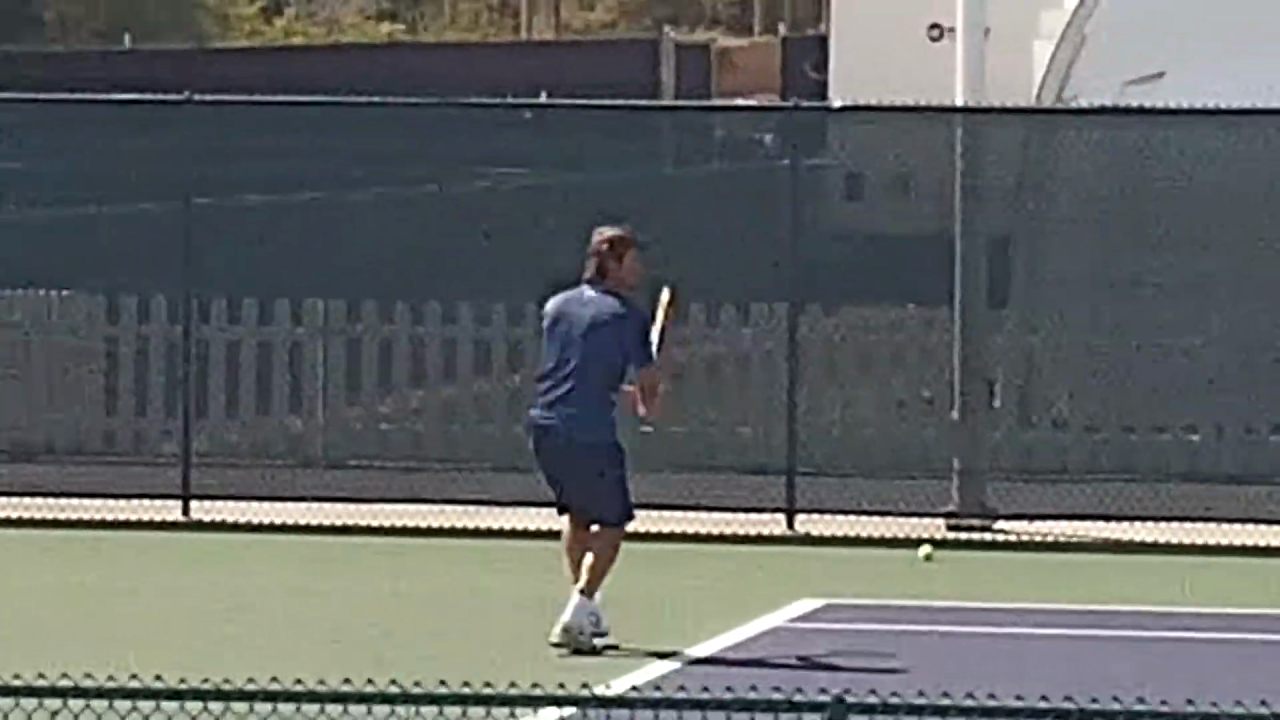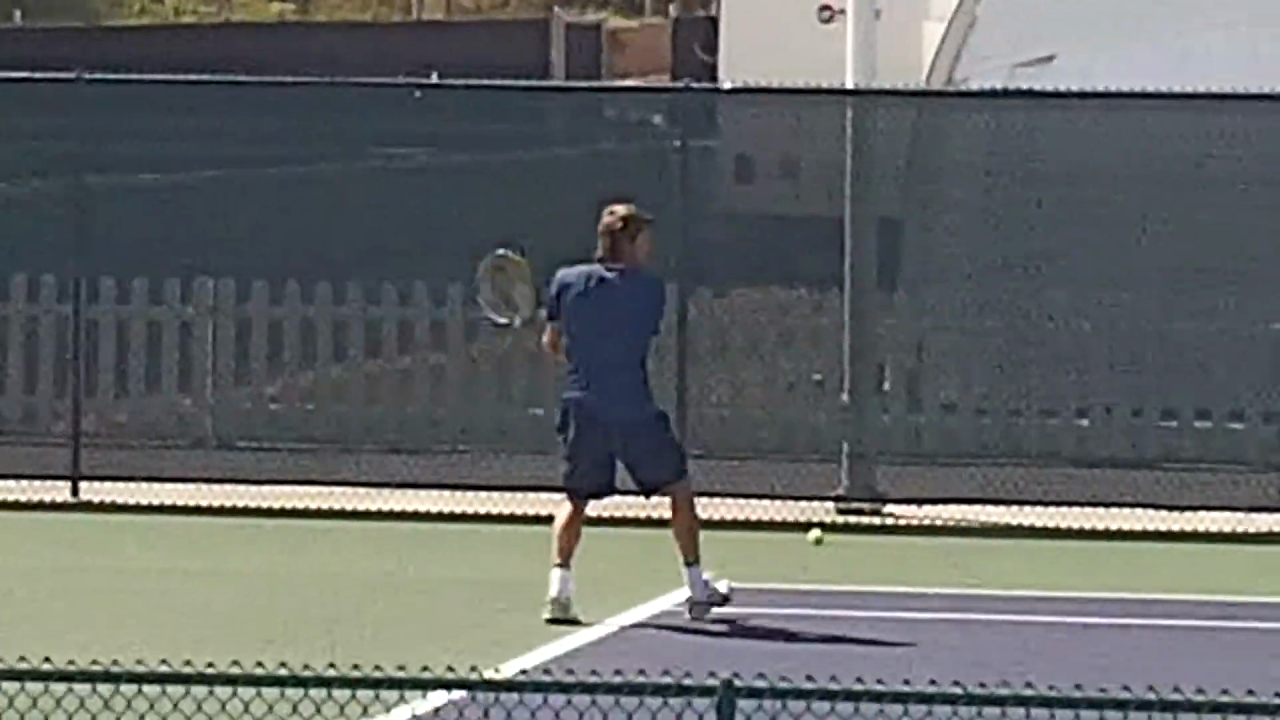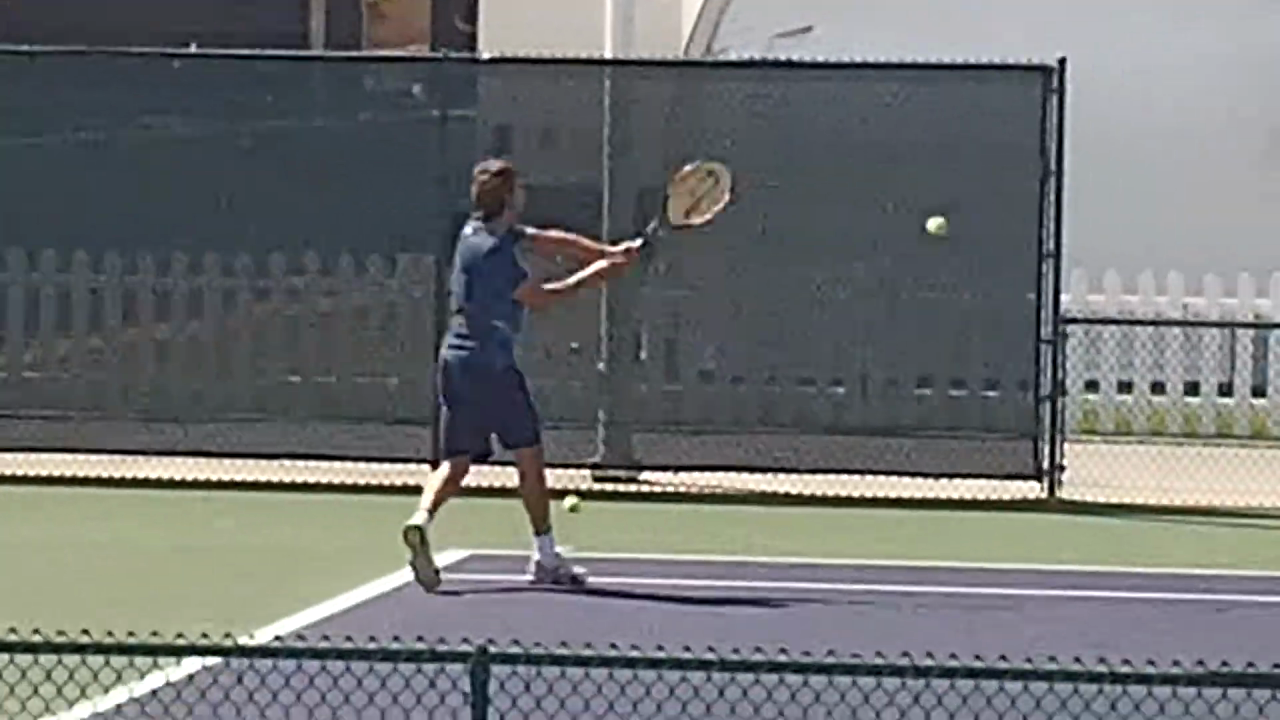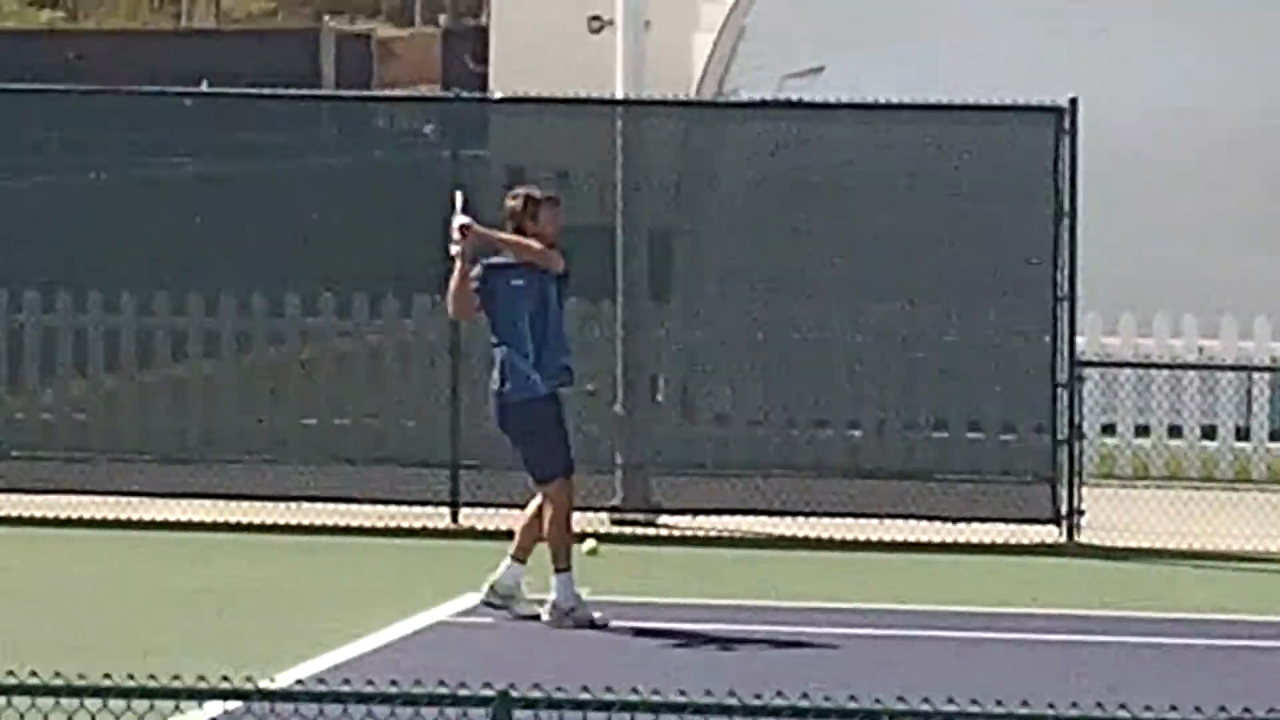
dt=0.4s
person 1, frame 1
left shoulder: (556, 305)
right shoulder: (626, 315)
right elbow: (648, 387)
left wrist: (626, 396)
right wrist: (646, 405)
left hip: (544, 428)
right hip: (589, 436)
left knee: (578, 516)
right knee: (611, 530)
left ankle: (583, 610)
right ankle: (574, 621)
person 1, frame 2
left shoulder: (567, 280)
right shoulder: (652, 289)
left elbow: (552, 344)
left hip: (582, 411)
right hip: (635, 413)
left knee: (576, 502)
right knee: (680, 490)
left ankle: (559, 593)
right ankle: (698, 588)
person 1, frame 3
left shoulder: (484, 232)
right shoulder: (492, 247)
left elbow: (549, 239)
right elbow: (540, 299)
left wrist: (608, 252)
right wrist: (598, 271)
left hip: (459, 364)
right hip: (494, 366)
left knee: (456, 462)
right knee: (529, 459)
left ankle: (422, 521)
right ankle: (546, 559)
person 1, frame 4
left shoulder: (549, 266)
right shoulder: (493, 271)
left elbow: (544, 255)
right elbow: (461, 310)
left wrist: (484, 233)
right wrist: (464, 257)
left hip: (542, 393)
right hip: (522, 394)
left knee: (552, 493)
right knee: (558, 491)
left ankle: (506, 581)
right ankle: (564, 599)
